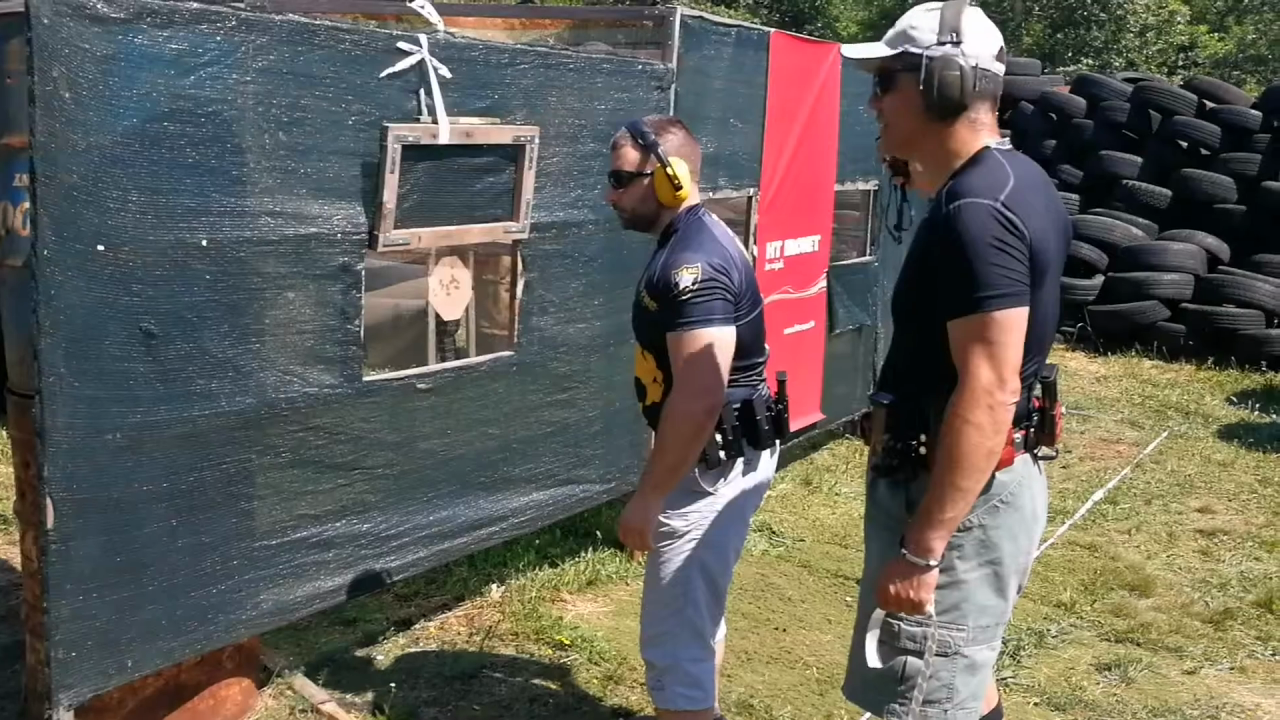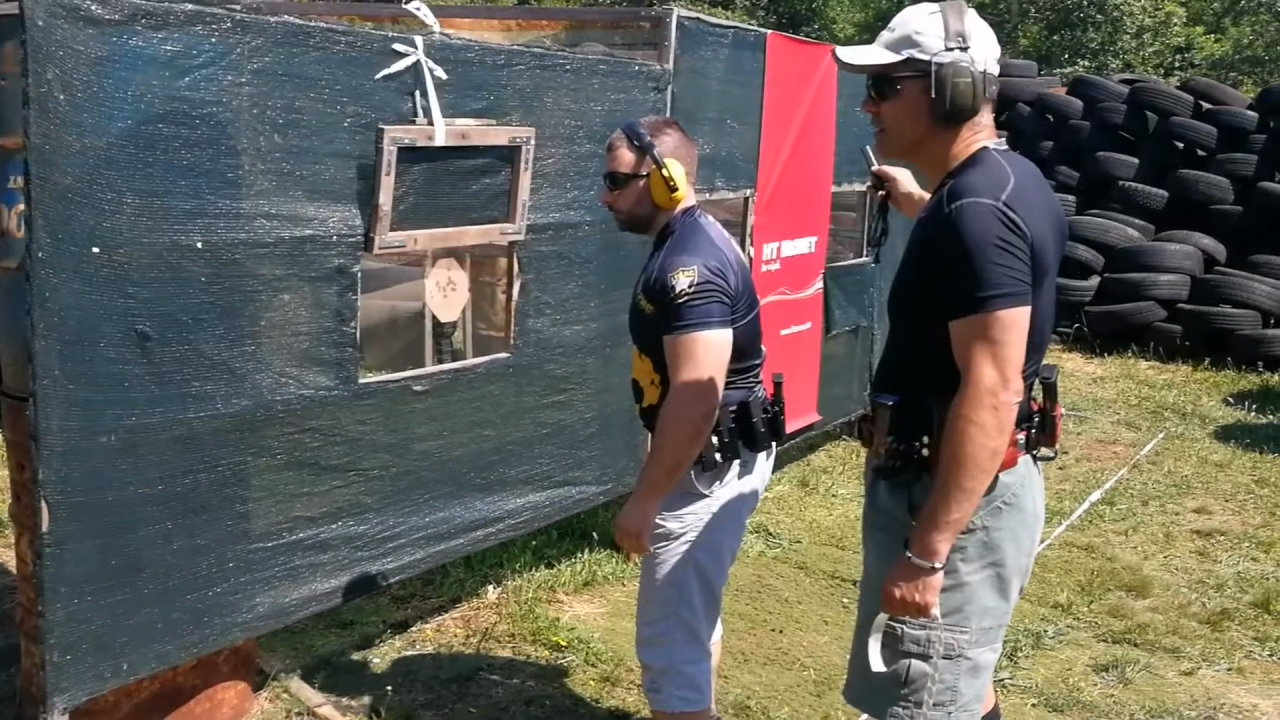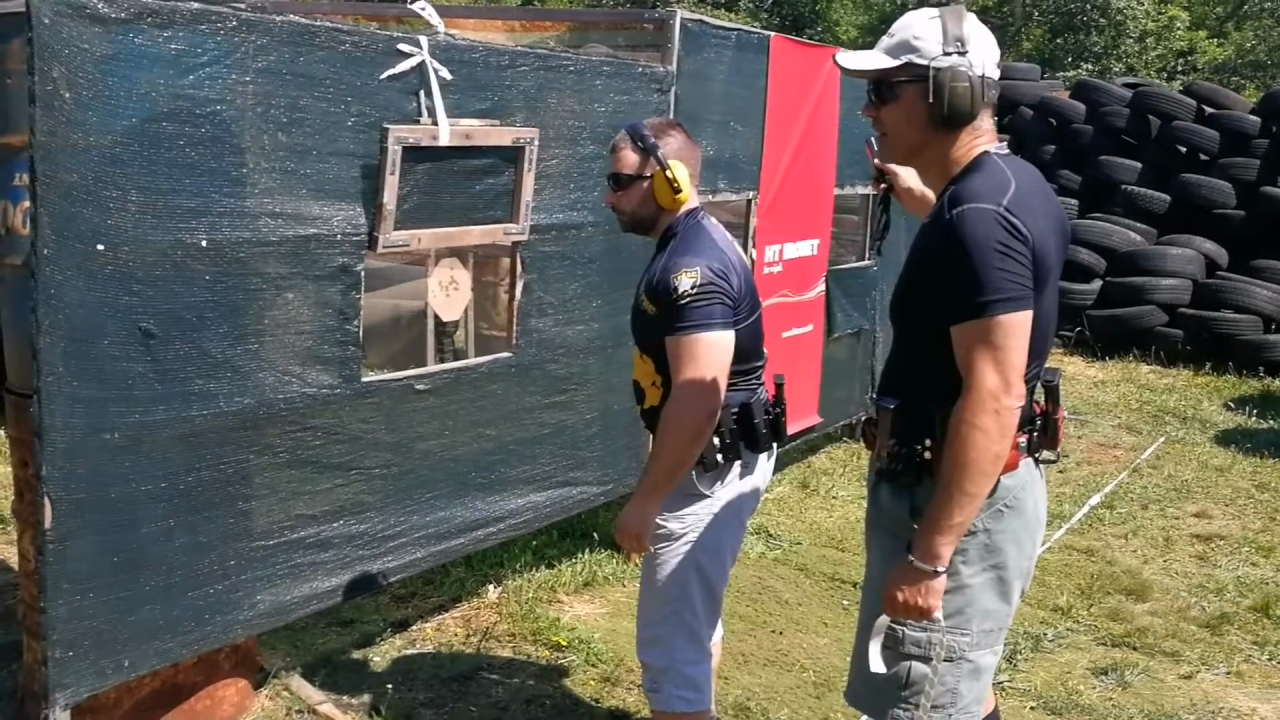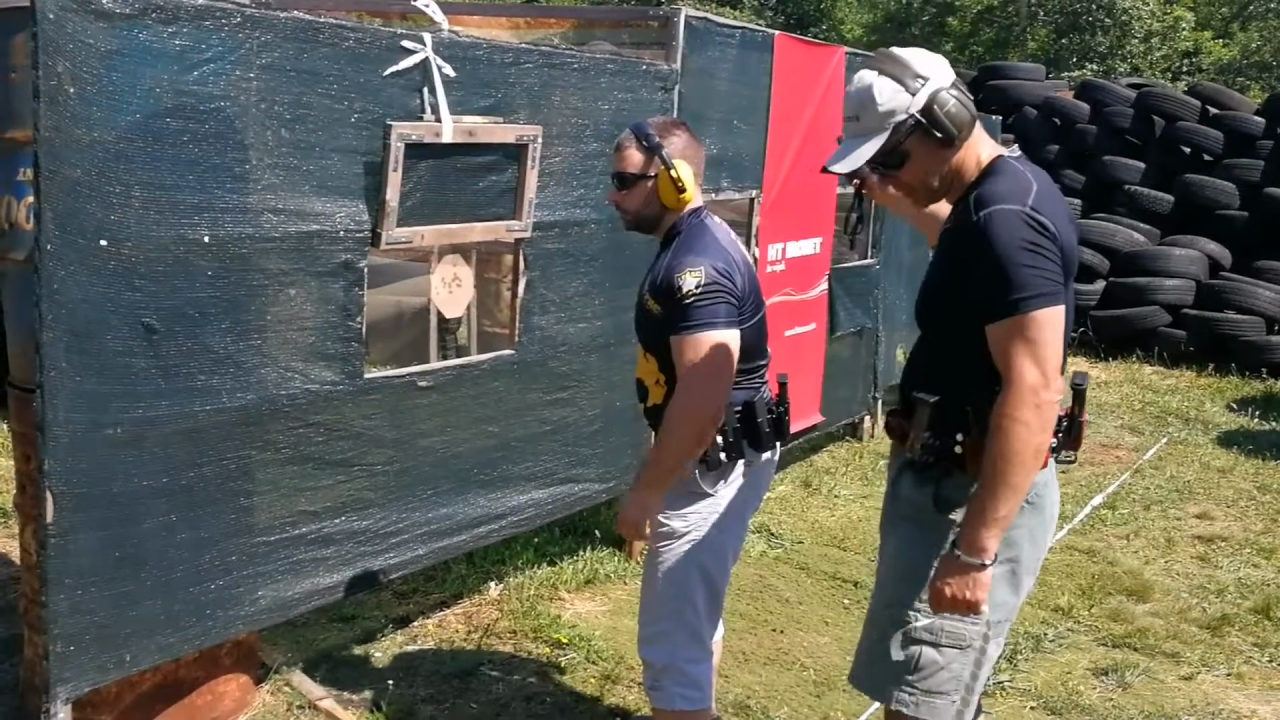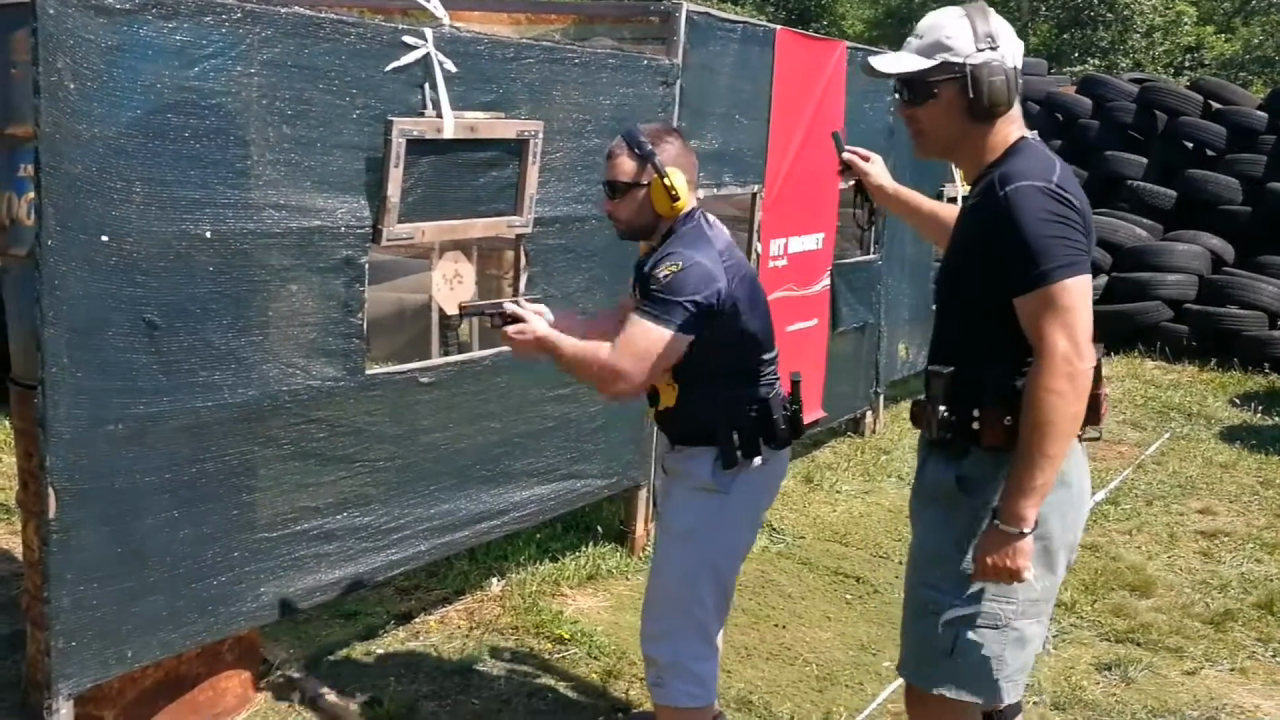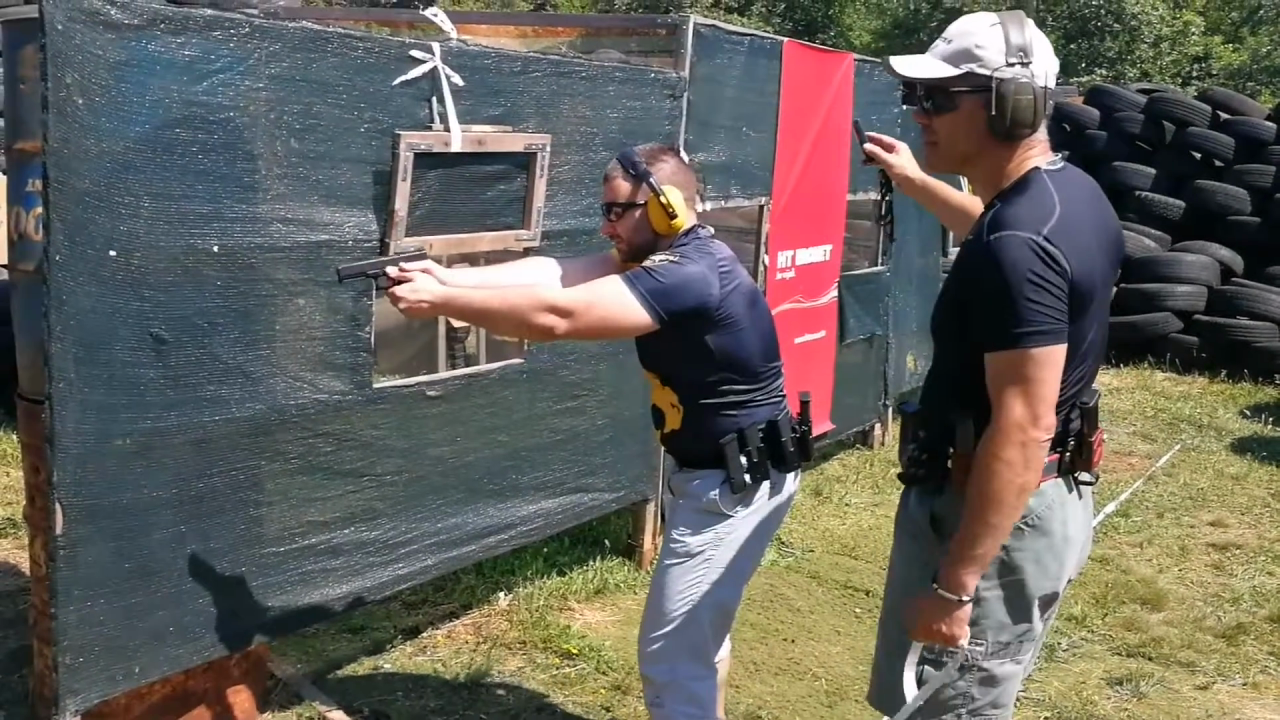
dt=0.7s
person 1, frame 1
left shoulder: (974, 209)
right shoulder: (1011, 178)
left elbow: (989, 393)
left wrist: (922, 549)
right wrist: (932, 188)
left hip: (954, 496)
right hip: (971, 482)
person 1, frame 2
left shoulder: (974, 209)
right shoulder: (1006, 179)
left elbow: (992, 392)
left wrist: (926, 550)
right wrist: (920, 206)
left hip: (955, 497)
right hip: (961, 483)
person 1, frame 3
left shoulder: (977, 216)
right shoulder: (1009, 183)
left elbow: (995, 398)
left wrist: (928, 555)
right wrist: (923, 200)
left hip: (954, 502)
right hip: (963, 489)
person 1, frame 4
left shoulder: (1006, 219)
right shoulder: (1008, 191)
left elbow: (1034, 394)
left wrist: (975, 550)
right wrist: (896, 200)
left hip: (969, 495)
right hip: (948, 479)
person 1, frame 5
left shoulder: (1026, 195)
right shoulder: (1010, 183)
left elbow: (1068, 362)
left wrist: (1017, 519)
right wrist: (889, 193)
left hip: (996, 478)
right hip: (979, 466)
person 1, frame 6
left shoulder: (1020, 243)
right shoulder: (1071, 192)
left elbow: (1023, 429)
left wrist: (955, 585)
right wrist: (916, 183)
left hip: (996, 511)
right hip: (1045, 500)
person 2, frame 1
left shoulder: (692, 262)
right shoulder: (692, 241)
left elbow: (699, 399)
left wrist: (647, 497)
left hip: (712, 463)
right hip: (713, 455)
left knee: (672, 634)
right knee: (697, 610)
person 2, frame 2
left shoulder: (688, 265)
right shoulder: (688, 242)
left elbow: (696, 400)
left wrist: (644, 500)
right wrist: (655, 485)
left hip: (707, 466)
right hip: (709, 459)
left knee: (668, 637)
right knee: (692, 614)
person 2, frame 3
left shoulder: (692, 266)
right shoulder: (691, 245)
left elbow: (698, 401)
left wrist: (644, 501)
left hip: (709, 467)
right hip: (709, 461)
left knee: (670, 639)
right knee: (693, 615)
person 2, frame 4
left shoulder: (696, 264)
right shoulder: (698, 240)
left elbow: (703, 401)
left wrist: (643, 489)
left hip: (711, 464)
right hip: (712, 458)
left knee: (672, 636)
right knee: (692, 612)
person 2, frame 5
left shoulder: (687, 263)
right shoulder: (683, 237)
left elbow: (621, 373)
right elbow: (630, 326)
left wrist: (548, 342)
right wrist: (555, 325)
left hip: (724, 461)
right hip: (710, 450)
left knee: (675, 628)
right knee: (687, 605)
person 2, frame 6
left shoulder: (689, 274)
right shoulder: (666, 256)
left elbow: (557, 315)
right elbow: (556, 274)
left wrist: (440, 302)
right wrist: (447, 276)
left hip: (737, 483)
right hip: (709, 471)
left knee: (671, 651)
right knee: (699, 619)
